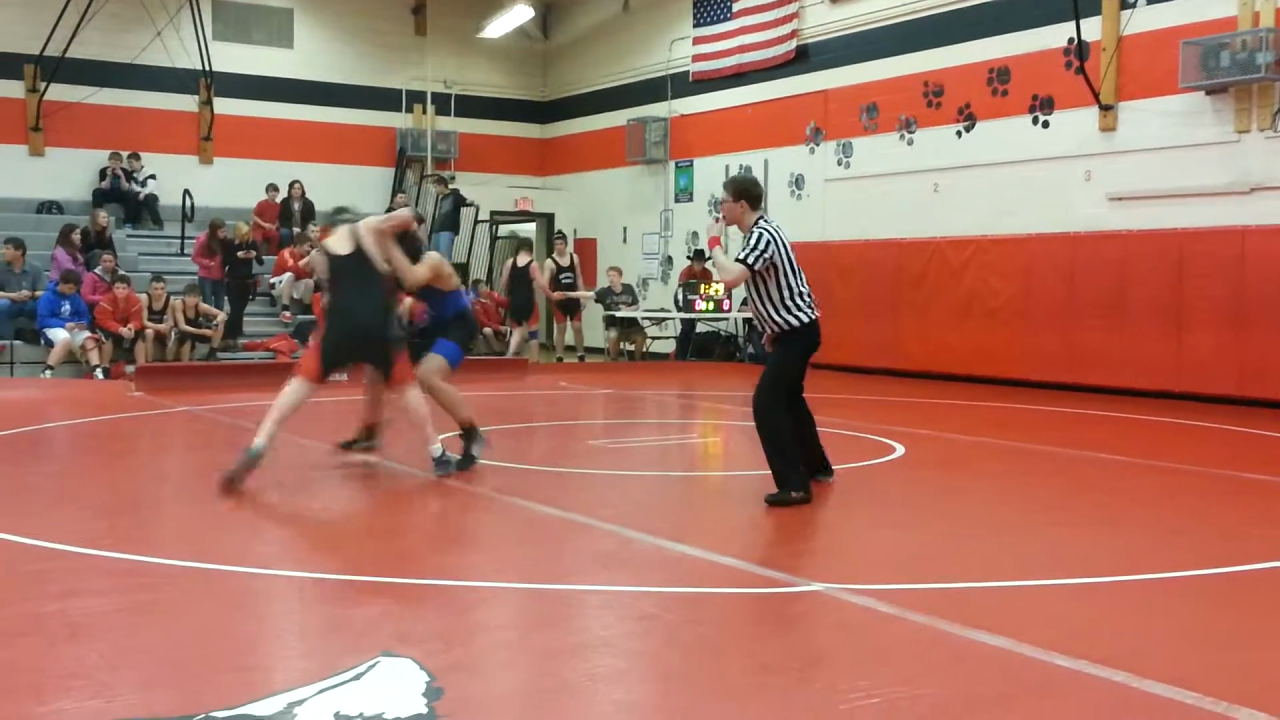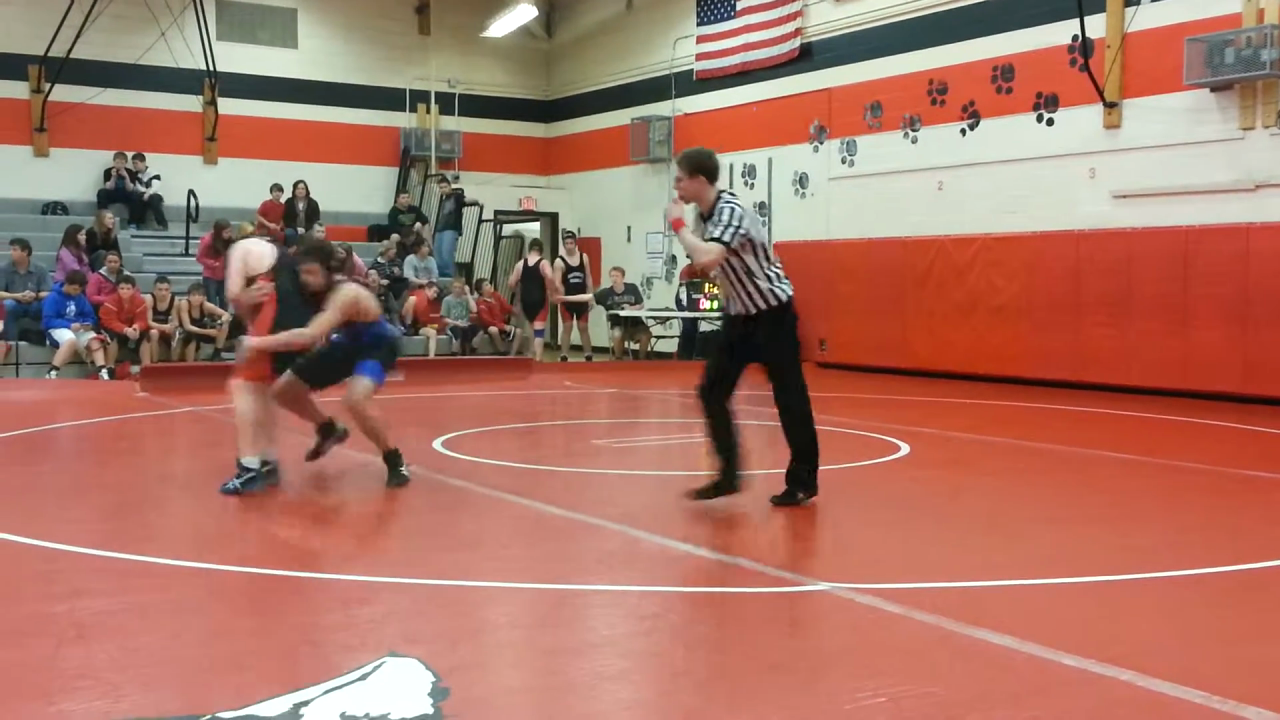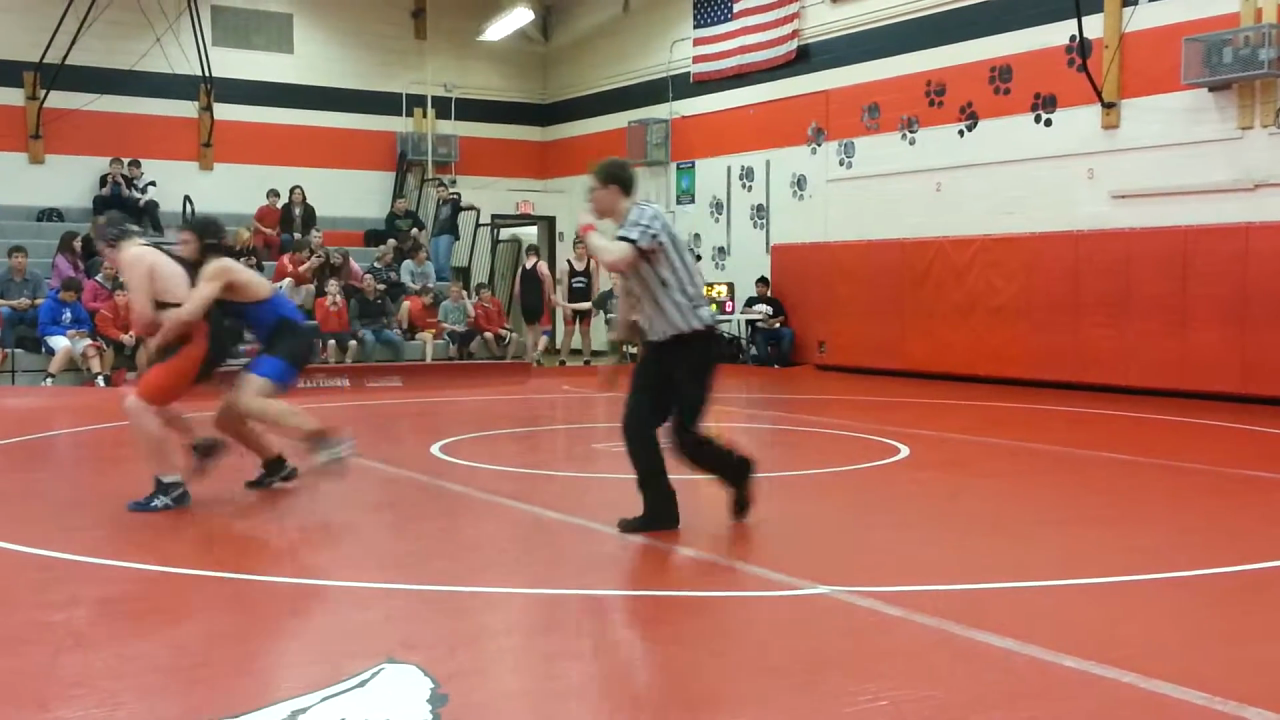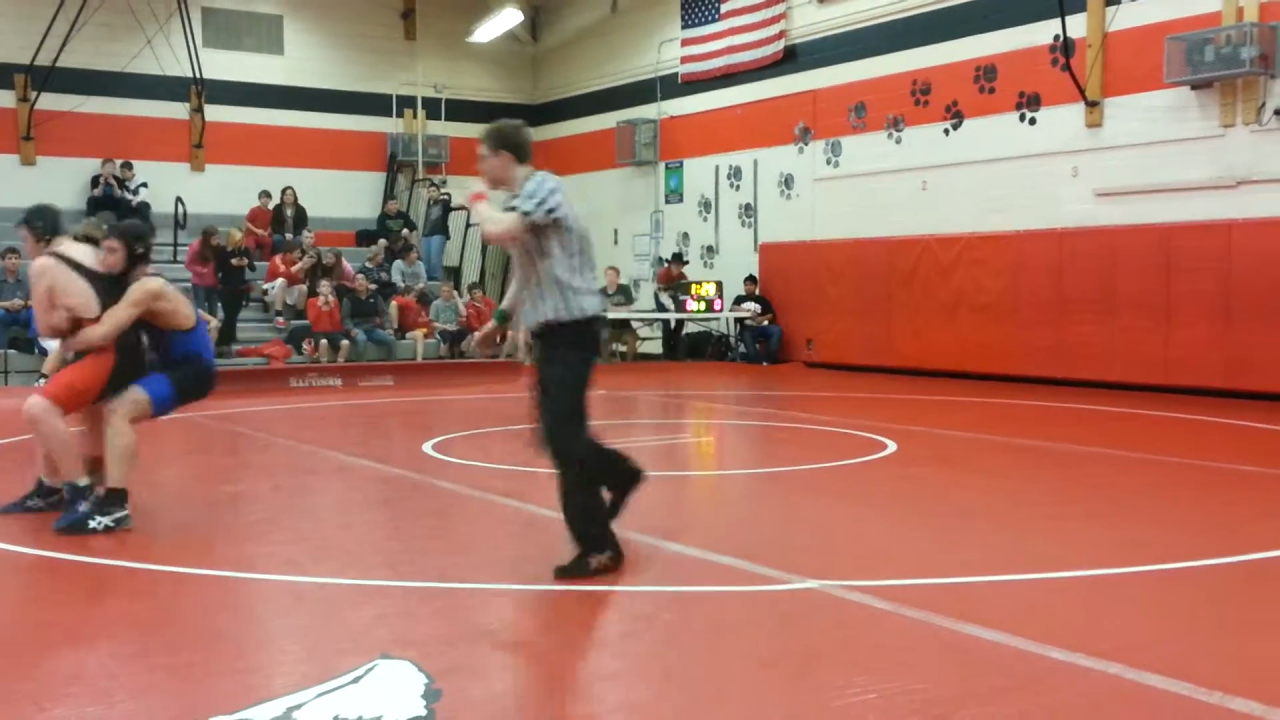
dt=0.3s
person 1, frame 1
left shoulder: (763, 235)
right shoulder: (756, 233)
left elbow: (730, 278)
left wrist: (714, 242)
left hip: (795, 333)
right hip: (788, 330)
left knee: (766, 405)
right knee: (787, 399)
left ankle: (794, 485)
right ankle: (814, 464)
person 1, frame 2
left shoulder: (731, 211)
right shoulder: (705, 213)
left elbow: (707, 260)
left wrist: (678, 224)
left hip: (772, 313)
right hip: (739, 315)
left knee: (789, 396)
right knee: (711, 392)
left ankle: (802, 482)
right ankle: (729, 475)
person 1, frame 3
left shoulder: (647, 216)
right shoulder: (624, 231)
left elbow: (614, 261)
right elbow: (631, 292)
left wrist: (588, 230)
left hip: (693, 340)
right hip: (659, 343)
left knee: (685, 437)
right knee: (636, 426)
left ankle: (737, 470)
right ankle: (660, 512)
person 1, frame 4
left shoulder: (542, 187)
right shoulder: (520, 198)
left elbow: (497, 232)
left wrist: (479, 200)
right wrist: (500, 318)
left hip: (572, 330)
right hip: (549, 331)
left knee: (561, 433)
right knee: (560, 433)
left ankle: (598, 545)
right ankle: (621, 476)
person 2, frame 1
left shoulder: (320, 253)
right shoulder: (366, 228)
left elbow: (334, 288)
right elbow: (407, 216)
left hip: (339, 322)
right hip: (378, 323)
left knee: (299, 385)
right knee: (406, 387)
left ankle: (256, 449)
right ankle: (437, 455)
person 2, frame 2
left shoulder: (241, 248)
right shoulder: (281, 253)
left elbow: (235, 294)
left wrist: (247, 309)
left hip: (278, 309)
right hip: (301, 316)
left knee: (244, 386)
right knee: (260, 386)
left ankle: (249, 468)
right ankle: (266, 463)
person 2, frame 3
left shoulder: (132, 255)
right shoulder: (156, 253)
left elbow: (143, 317)
left wrist: (161, 320)
left hip: (197, 340)
right hip: (194, 336)
left knee: (137, 406)
right knee: (144, 401)
left ankle: (172, 486)
right ankle: (201, 444)
person 2, frame 4
left shoulder: (43, 266)
right shoulder: (92, 253)
left elbow: (47, 328)
left wrist: (64, 322)
left hip: (108, 354)
right hip: (124, 349)
left knee: (38, 410)
left ankle: (83, 490)
right ankle: (51, 488)
person 3, frame 1
left shoulder: (432, 261)
right shoulder: (401, 264)
left elbow: (411, 280)
left wrist: (389, 245)
left hip: (458, 326)
right hip: (432, 325)
left knee: (428, 377)
left ankle: (471, 436)
person 3, frame 2
left shoulder: (346, 295)
right shoulder: (310, 290)
left elbow: (311, 336)
left wrist: (261, 343)
left hip: (377, 348)
right hip: (346, 346)
left knee: (355, 400)
right knee: (282, 391)
left ankle: (394, 460)
right ankle: (328, 429)
person 3, frame 3
left shoulder: (217, 269)
right shoulder: (213, 277)
left elbow: (189, 314)
left wrist: (157, 341)
left hip: (292, 337)
right hip: (277, 340)
left knee: (244, 401)
right knee: (226, 419)
left ankle: (323, 437)
right ankle: (277, 466)
person 3, frame 4
left shoulder: (147, 289)
right shoulder: (134, 284)
left elbow: (102, 334)
left wrist: (69, 344)
left hip: (193, 372)
right hip: (171, 365)
left knee: (118, 412)
left ankle: (115, 505)
